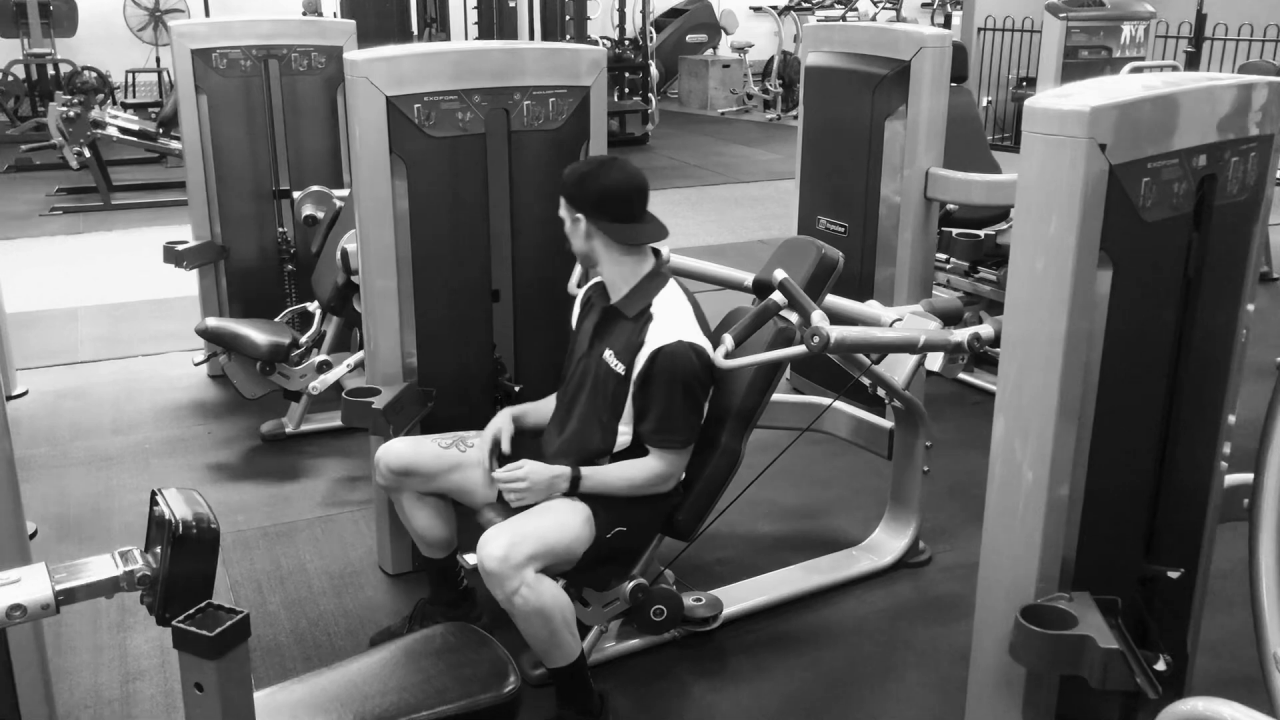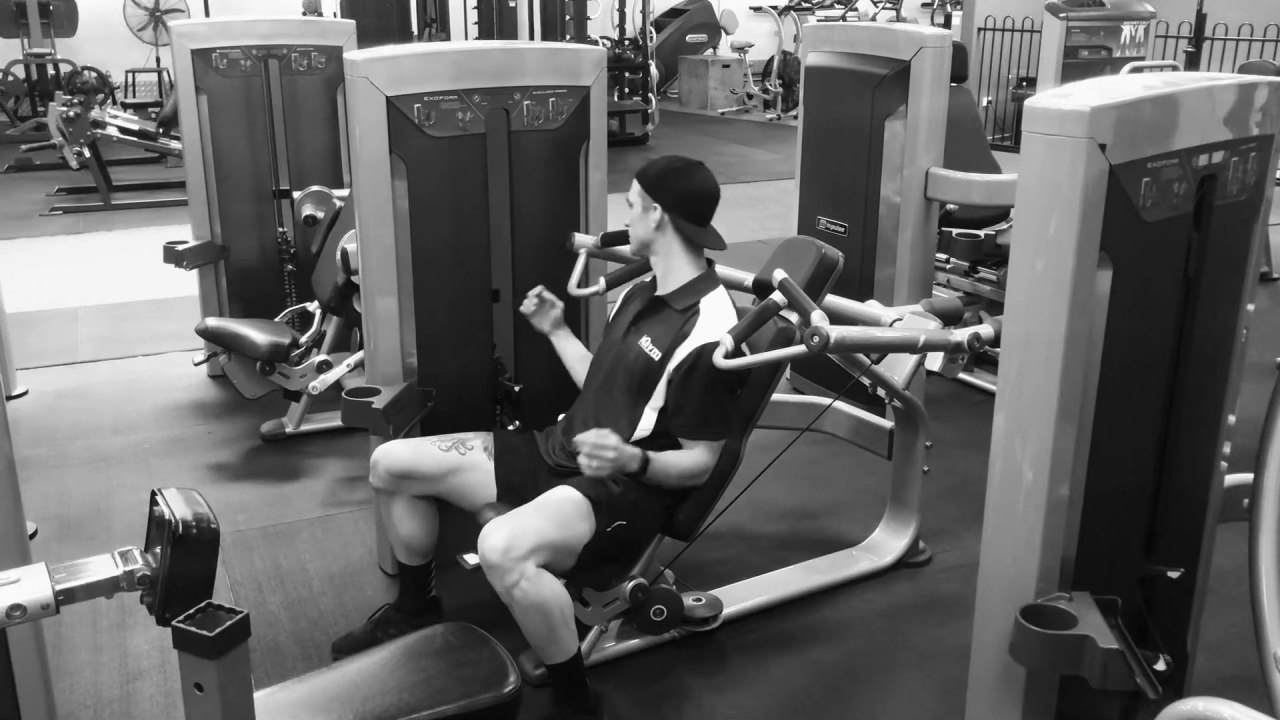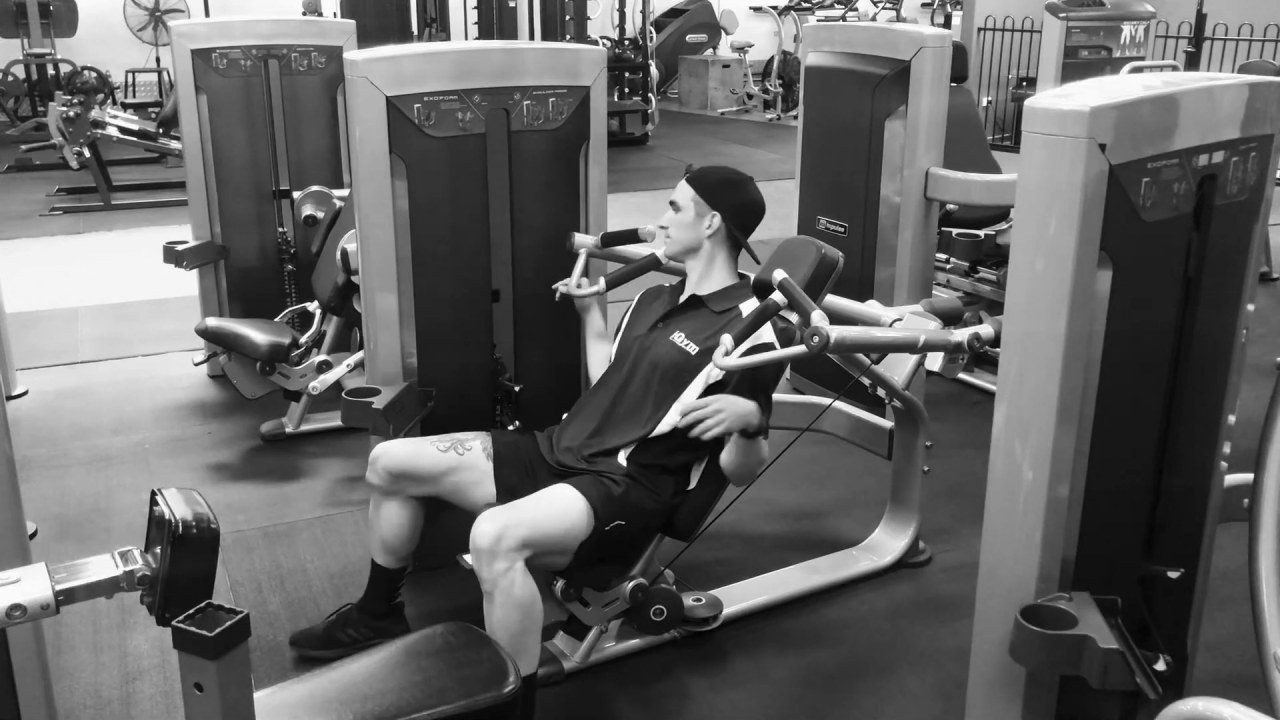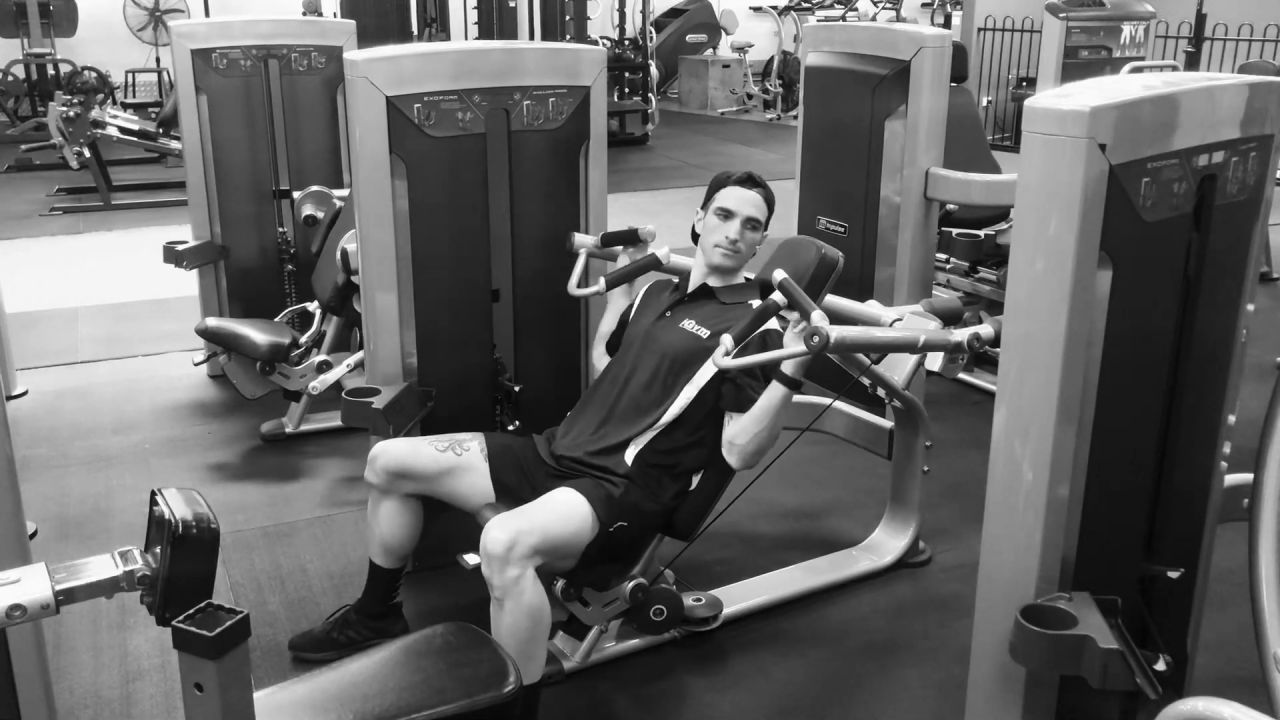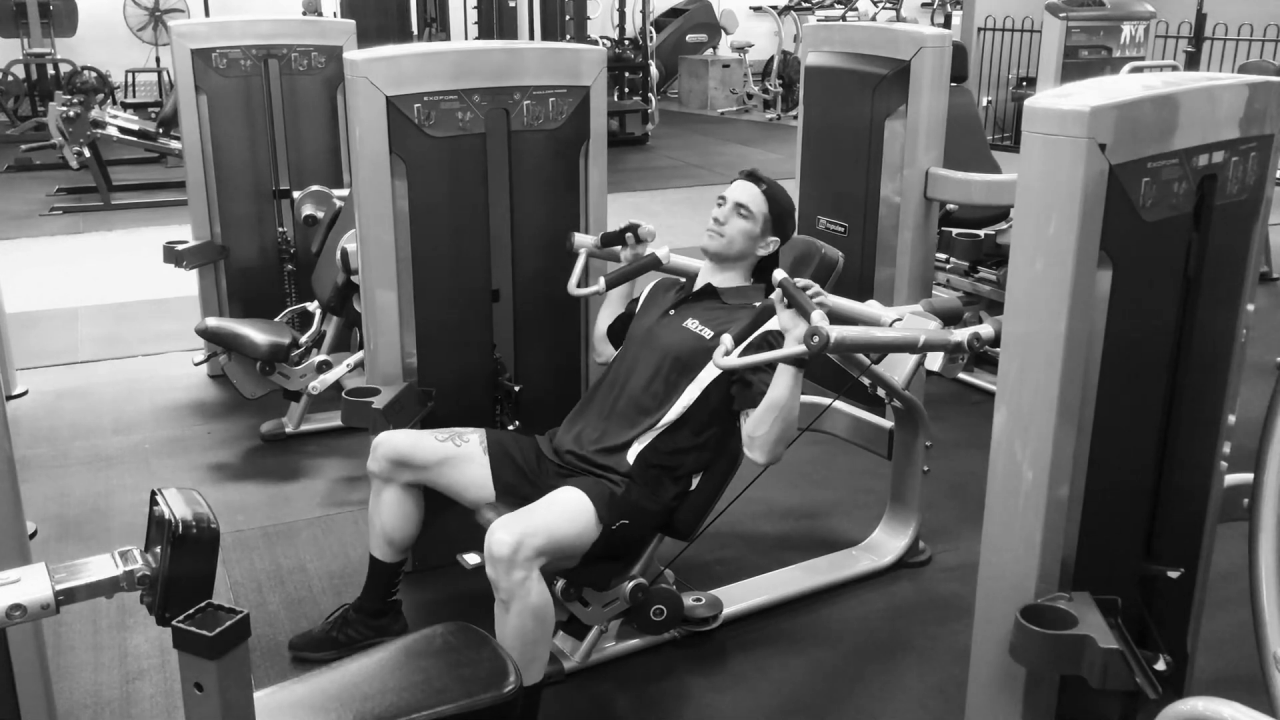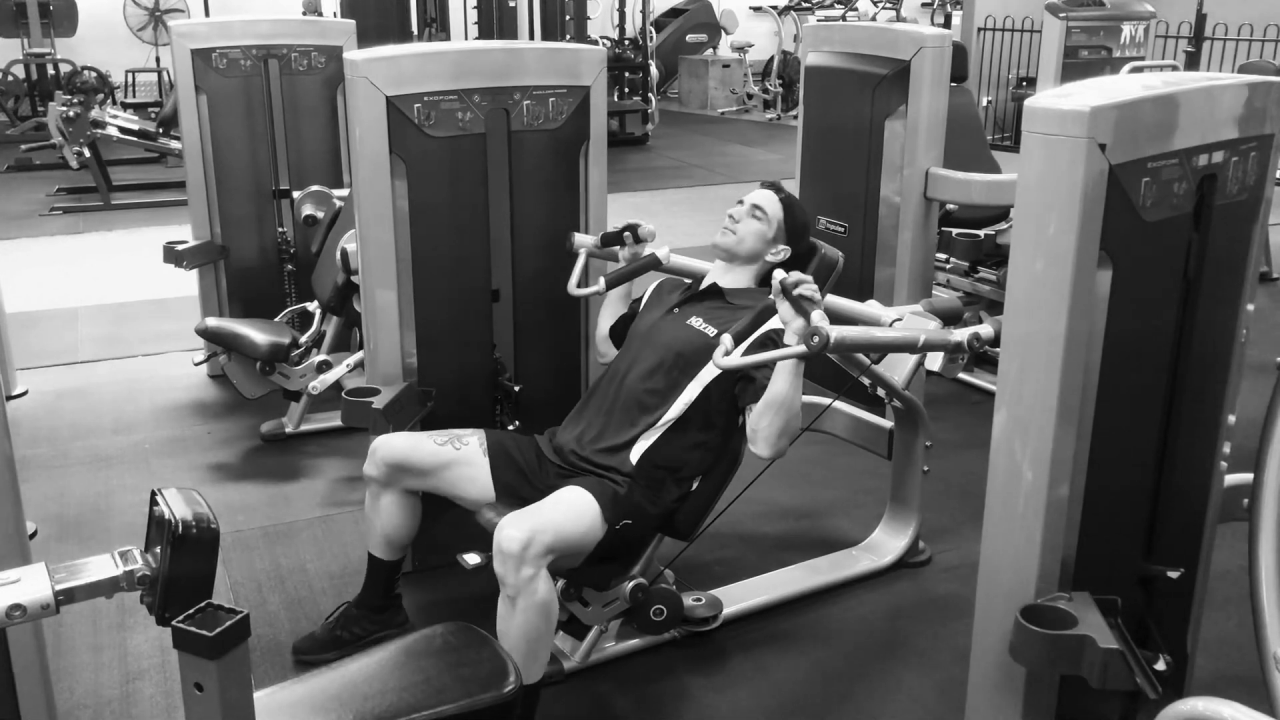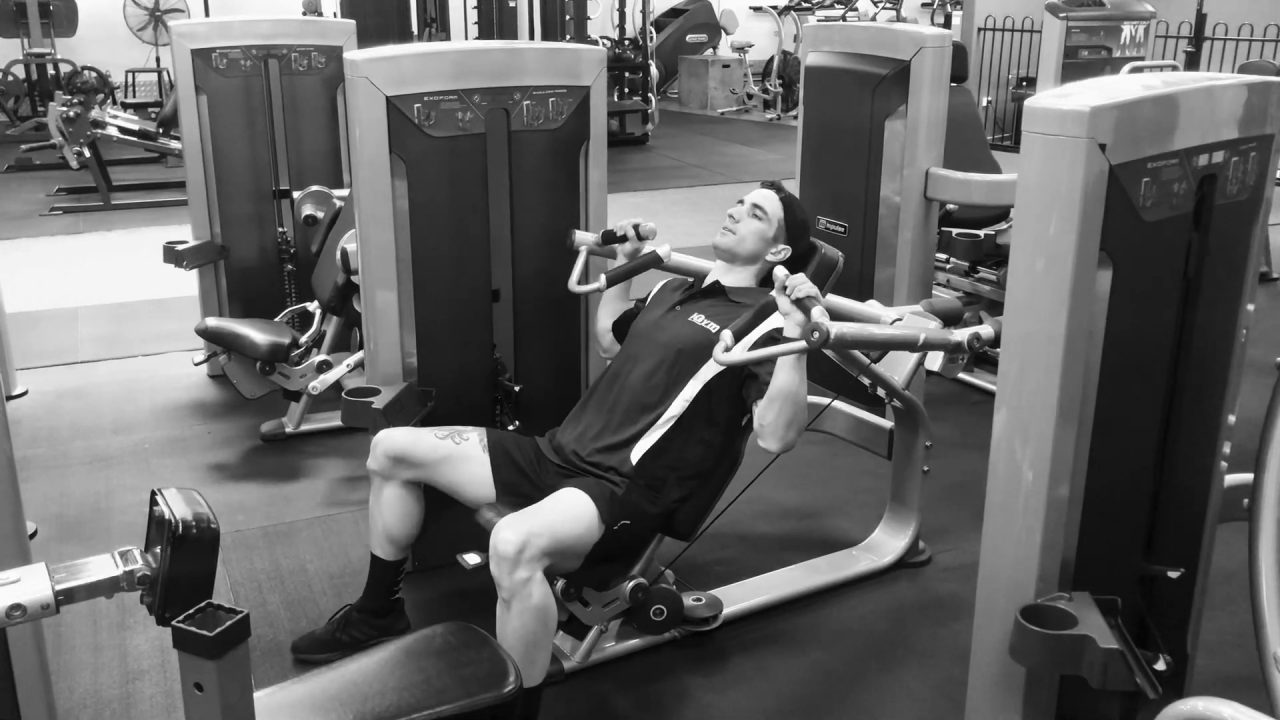
dt=0.5s
person 1, frame 1
left shoulder: (671, 342)
right shoulder: (598, 294)
left elbow: (664, 471)
left wrist: (563, 479)
right wrist: (516, 415)
left hip: (621, 493)
right hip: (560, 458)
left knee: (502, 555)
right knee: (395, 461)
right ankle: (451, 601)
person 1, frame 2
left shoulder: (709, 335)
right shoulder: (643, 293)
left elbow: (699, 463)
left wrist: (633, 461)
right wrist: (557, 331)
left hip: (627, 488)
right hip: (561, 449)
left knee: (503, 547)
right knee: (391, 464)
right ankle: (415, 609)
person 1, frame 3
left shoulder: (748, 332)
right shoulder: (658, 297)
left elbow: (739, 472)
left wrist: (747, 423)
right wrist: (591, 313)
left hip: (627, 486)
right hip: (559, 450)
left knee: (494, 537)
right knee: (389, 462)
right ankle: (378, 614)
person 1, frame 4
left shoulder: (752, 325)
right shoulder: (661, 292)
left elbow: (739, 451)
left wrist: (789, 375)
right wrist: (624, 282)
left hip: (626, 487)
right hip: (558, 451)
left knee: (506, 543)
right knee: (388, 462)
right ankle: (376, 614)
person 1, frame 5
left shoulder: (756, 325)
right shoulder: (666, 290)
left elbow: (762, 447)
left wrist: (795, 350)
right wrist: (625, 271)
left hip: (627, 487)
right hip: (559, 453)
left knee: (510, 545)
right knee: (392, 452)
right ankle: (376, 612)
person 1, frame 6
left shoulder: (760, 325)
right shoulder: (671, 290)
left elbow: (767, 441)
left wrist: (795, 340)
right wrist: (625, 267)
left hip: (627, 486)
right hip: (559, 452)
left knee: (519, 542)
right knee: (389, 456)
right ankle: (377, 608)
person 1, frame 7
left shoulder: (761, 324)
right shoulder: (675, 290)
left elbow: (776, 436)
right elbow: (608, 340)
left wrist: (796, 333)
right wrist: (623, 264)
left hip: (627, 488)
right hip: (560, 453)
left knee: (515, 544)
right knee: (392, 450)
right ankle: (378, 612)
